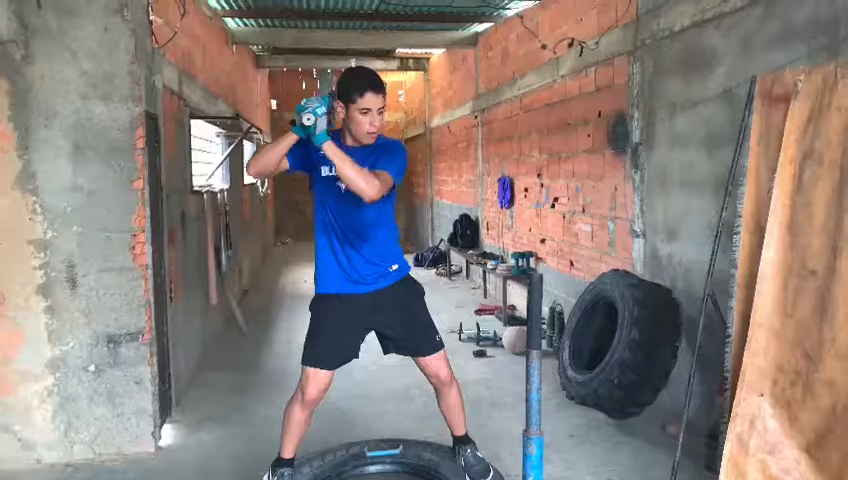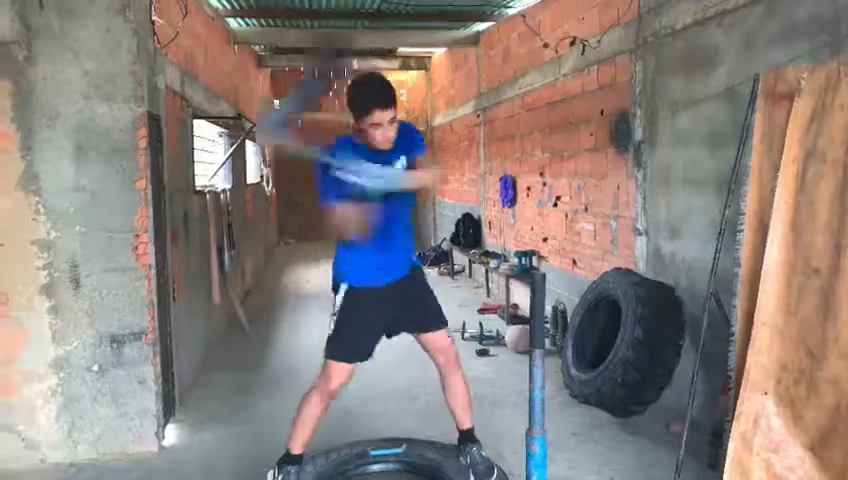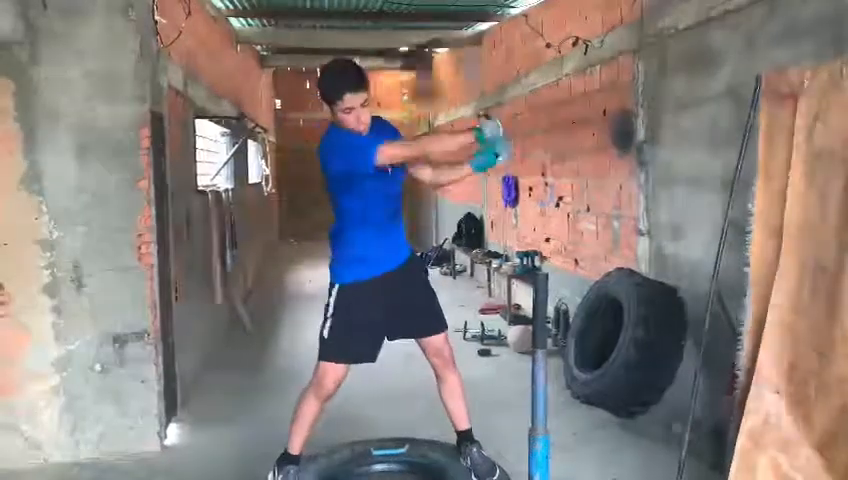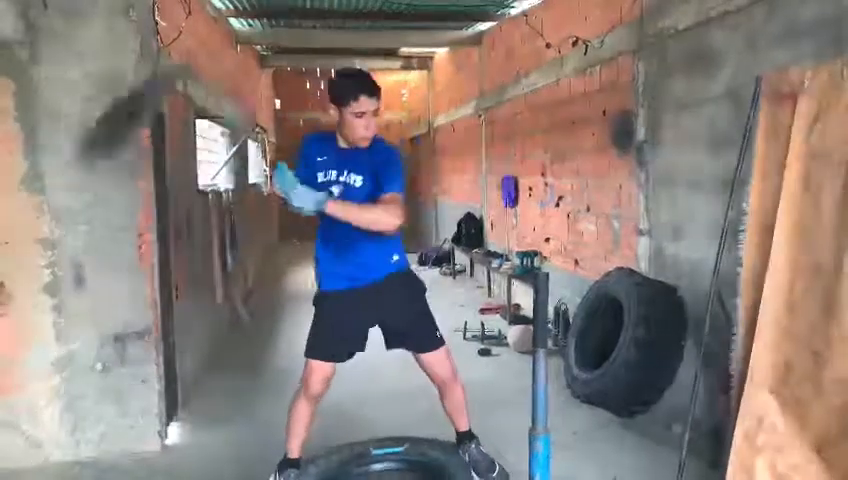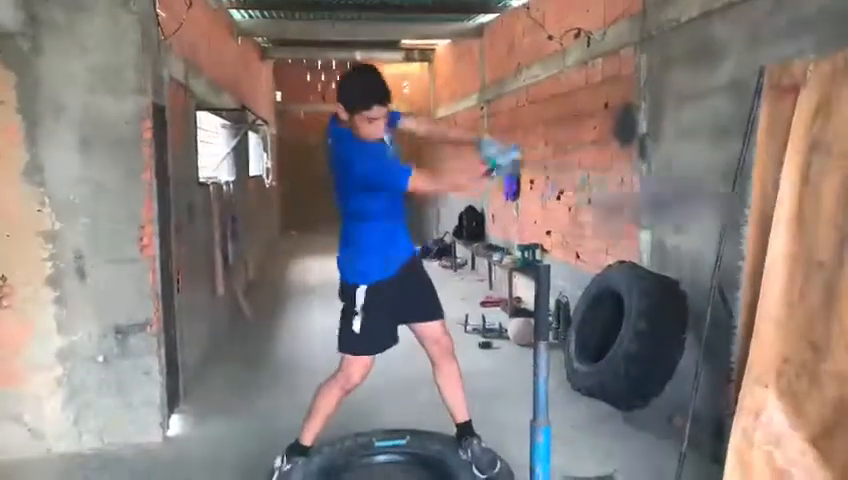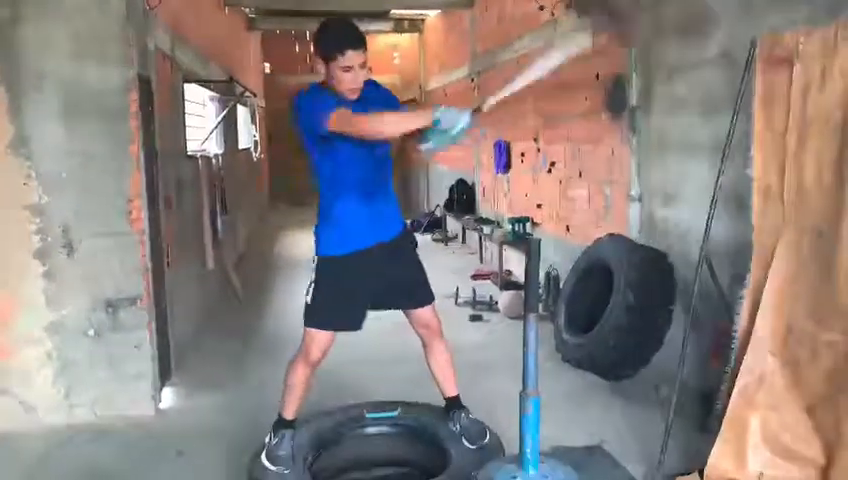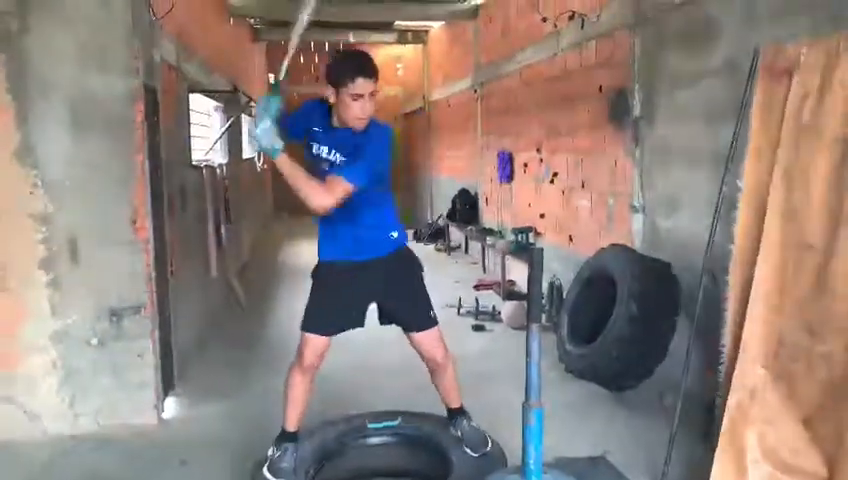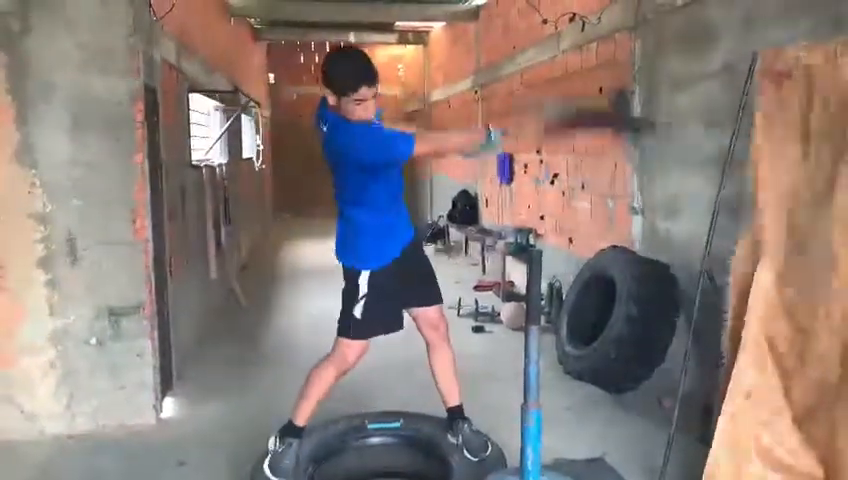
dt=0.4s
person 1, frame 1
left shoulder: (392, 151)
right shoulder: (315, 147)
left elbow: (372, 190)
right elbow: (256, 168)
left wrist: (325, 141)
right wrist: (299, 130)
left hip: (393, 285)
right hip: (337, 293)
left knee: (441, 374)
right knee: (310, 391)
left ankle: (463, 446)
person 1, frame 2
left shoulder: (406, 136)
right shoulder: (340, 159)
left elbow: (432, 174)
right elbow: (351, 232)
right wrist: (364, 207)
left hip: (403, 273)
right hip: (360, 284)
left knee: (447, 356)
right knee: (331, 382)
left ankle: (469, 445)
person 1, frame 3
left shoulder: (379, 130)
right shoulder: (337, 144)
left elbow: (429, 174)
right elbow: (419, 149)
left wrist: (475, 164)
right wrist: (477, 135)
left hip: (402, 266)
right hip: (356, 279)
left knee: (443, 355)
right knee: (327, 381)
left ankle: (467, 444)
person 1, frame 4
left shoulder: (385, 156)
right shoulder: (314, 146)
left elbow: (390, 219)
right elbow: (301, 196)
left wrist: (323, 201)
right wrist: (288, 185)
left hip: (392, 281)
right hip: (339, 289)
left knee: (444, 374)
right knee: (313, 385)
left ankle: (467, 443)
person 1, frame 5
left shoulder: (359, 125)
right shoulder: (351, 156)
left elbow: (423, 127)
right elbow: (430, 185)
left wrist: (478, 141)
right wrist: (484, 168)
left hip: (402, 259)
right hip: (367, 273)
left knee: (441, 347)
right knee: (352, 374)
left ankle: (467, 437)
person 1, frame 6
left shoulder: (374, 94)
right shoulder: (309, 103)
left elbow: (404, 125)
right elbow: (362, 127)
left wrist: (436, 122)
right wrist: (437, 116)
left hip: (391, 236)
right hip: (341, 248)
left knee: (430, 327)
right knee: (313, 350)
left ankle: (455, 410)
right ankle: (283, 429)
person 1, frame 7
left shoulder: (376, 140)
right shoulder: (313, 114)
left elbow: (321, 200)
right elbow: (281, 131)
left wrist: (276, 151)
right wrist: (270, 121)
left hip: (390, 257)
right hip: (337, 261)
left knee: (436, 353)
right knee: (307, 357)
left ankle: (458, 418)
right ankle: (286, 441)
person 1, frame 8
left shoulder: (342, 114)
right shoulder: (352, 137)
left elbow: (404, 133)
right elbow: (428, 144)
left wrist: (463, 137)
right wrist: (479, 137)
left hip: (401, 242)
right hip: (371, 257)
left knee: (436, 328)
right knee: (345, 356)
left ankle: (457, 421)
right ankle: (289, 435)
